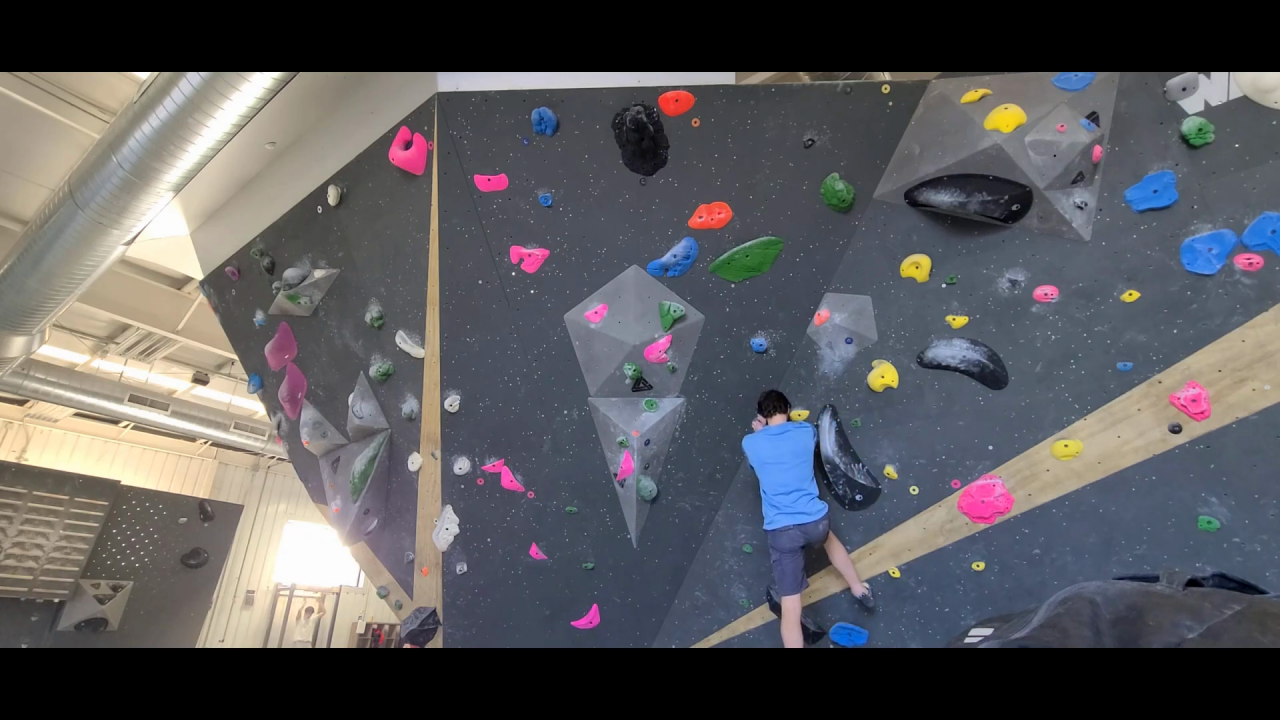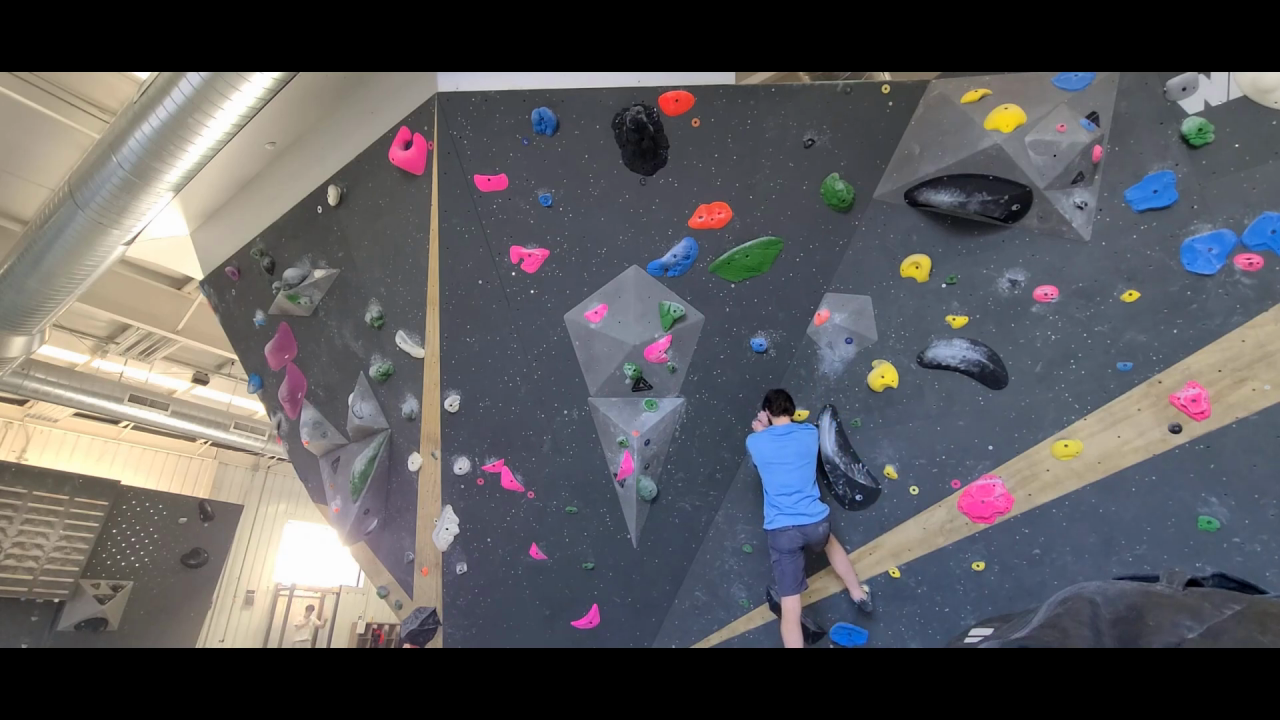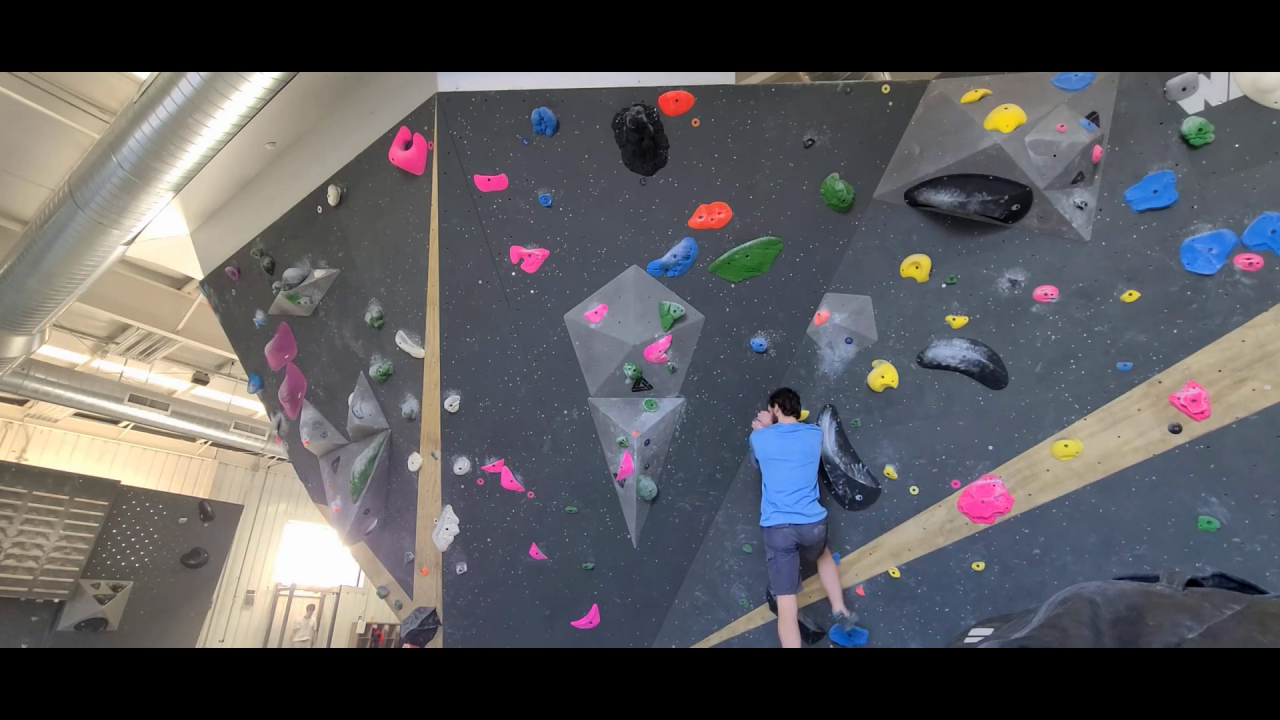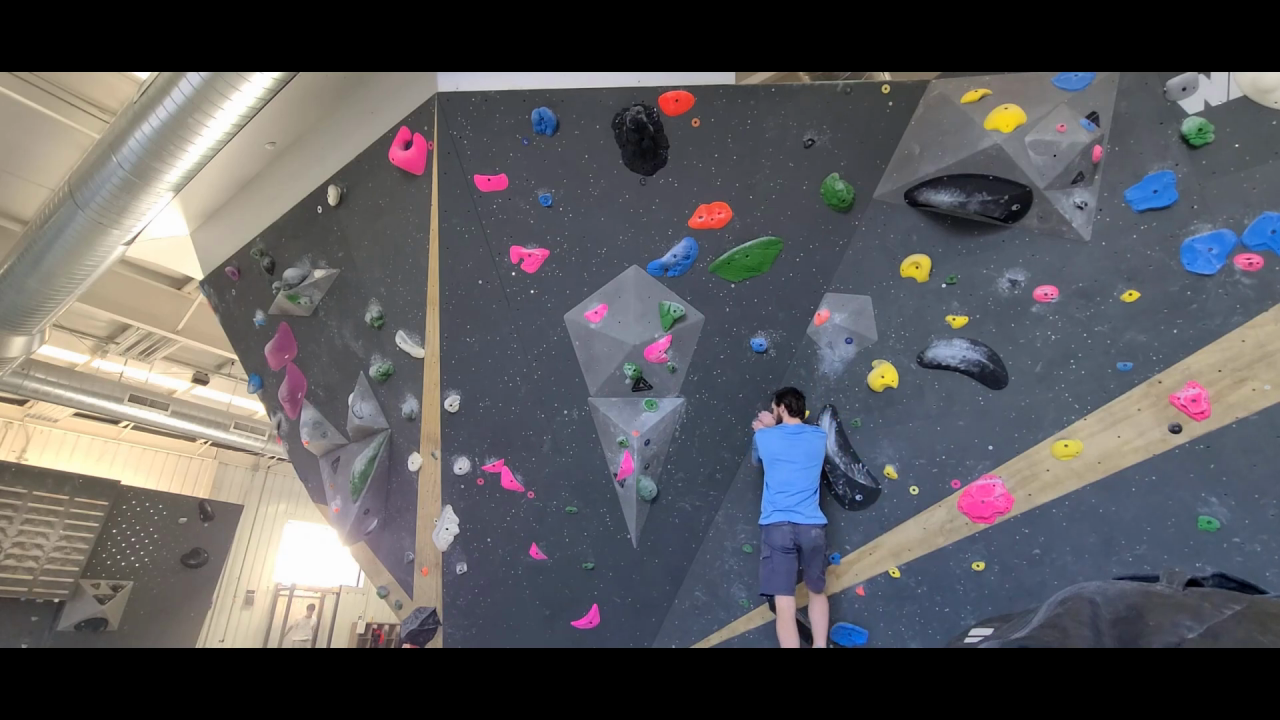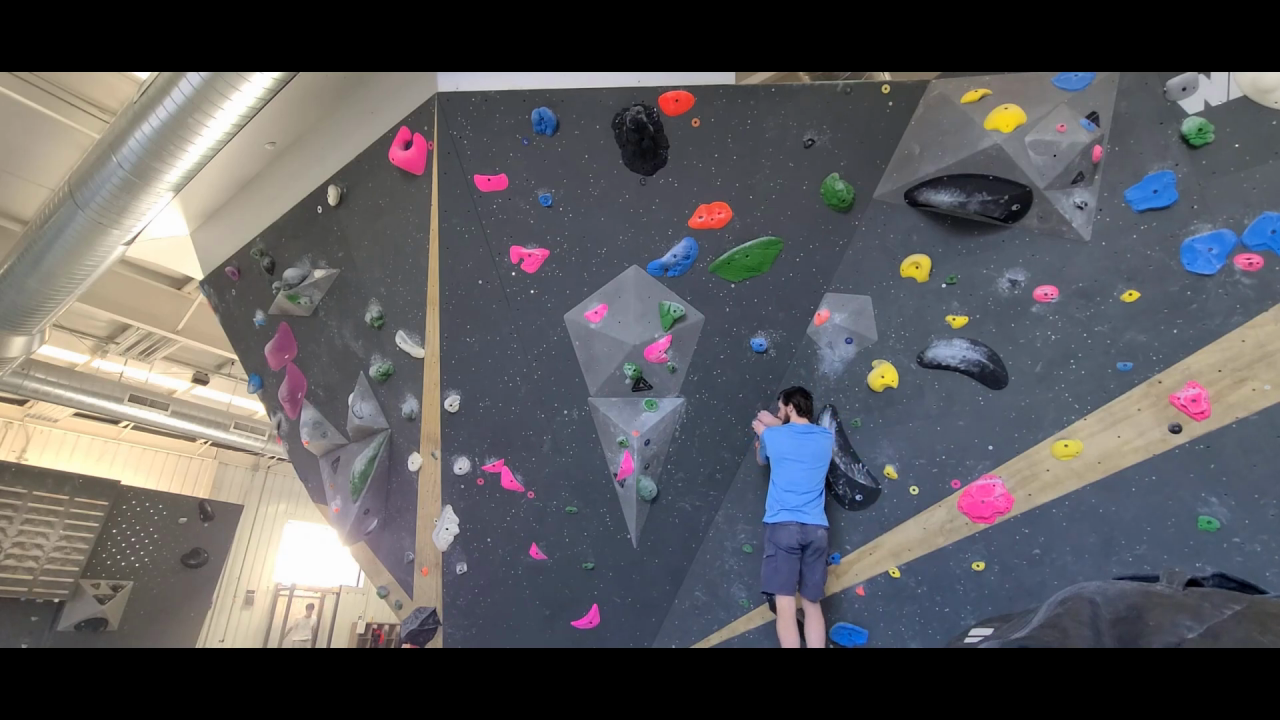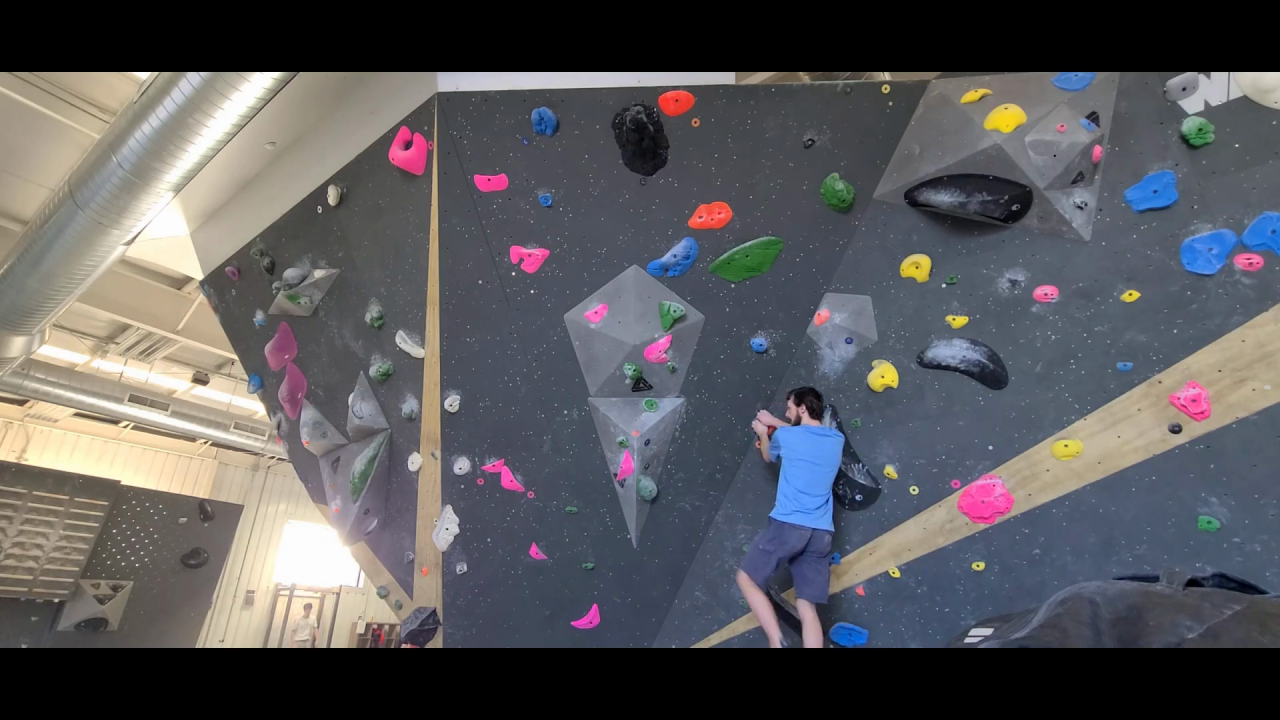
dt=0.2s
person 1, frame 1
left shoulder: (750, 443)
right shoulder: (806, 431)
left hip: (781, 530)
right hip: (816, 520)
left knee: (790, 606)
right knee: (828, 538)
right ankle: (859, 590)
person 1, frame 2
left shoulder: (754, 441)
right shoulder: (810, 432)
right wrist: (770, 427)
left hip: (781, 529)
right hip: (816, 522)
left knee: (790, 606)
right knee: (830, 542)
right ankle: (858, 594)
person 1, frame 3
left shoulder: (759, 437)
right shoulder: (815, 435)
left hip: (778, 527)
right hip: (813, 524)
left knee: (786, 605)
right knee: (821, 554)
right ankle: (840, 612)
person 1, frame 4
left shoulder: (764, 436)
right shoulder: (819, 437)
left hip: (777, 527)
right hip: (813, 527)
left knee: (784, 607)
right knee: (817, 593)
right ankle: (819, 650)
person 1, frame 5
left shoulder: (772, 435)
right shoulder: (827, 437)
right wrist: (775, 423)
left hip: (782, 527)
right hip: (816, 530)
left knee: (784, 607)
right knee: (811, 606)
person 1, frame 6
left shoulder: (787, 434)
right shoulder: (836, 439)
left elbow: (768, 456)
left wrist: (762, 434)
right wrist: (777, 424)
left hip: (787, 526)
right hip: (820, 533)
left knee: (746, 579)
right knee: (808, 610)
left ankle: (776, 644)
